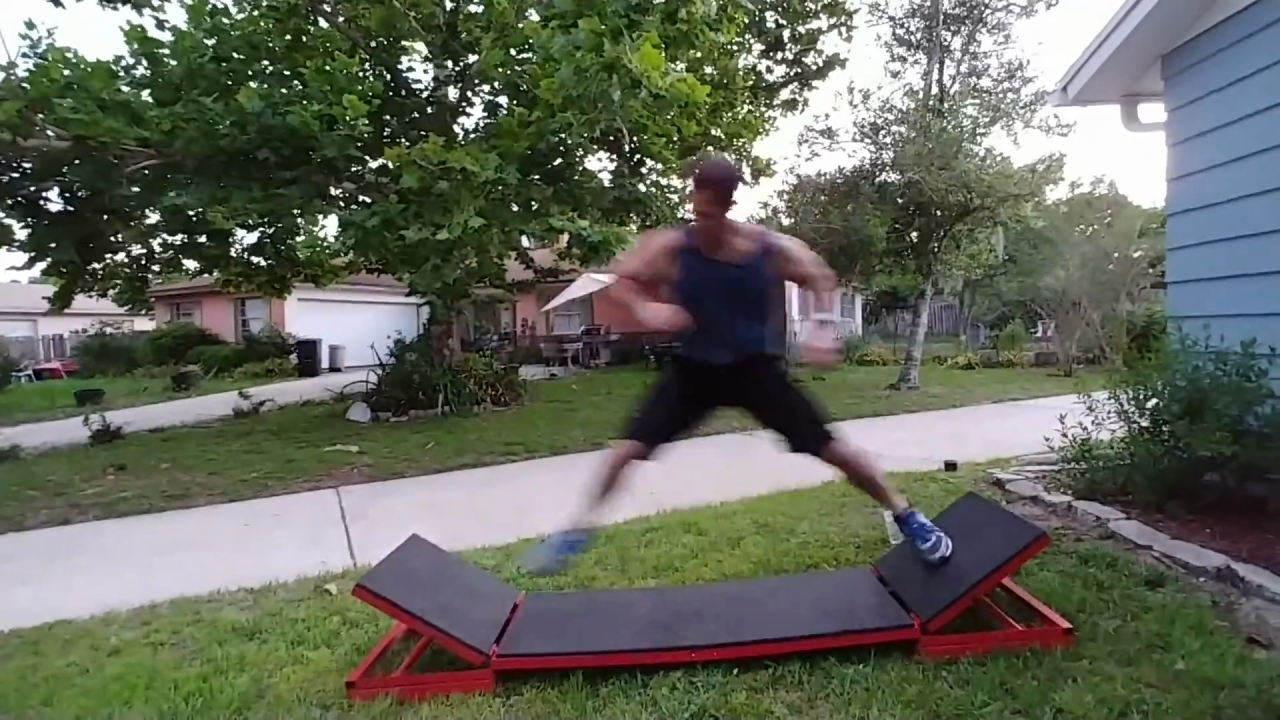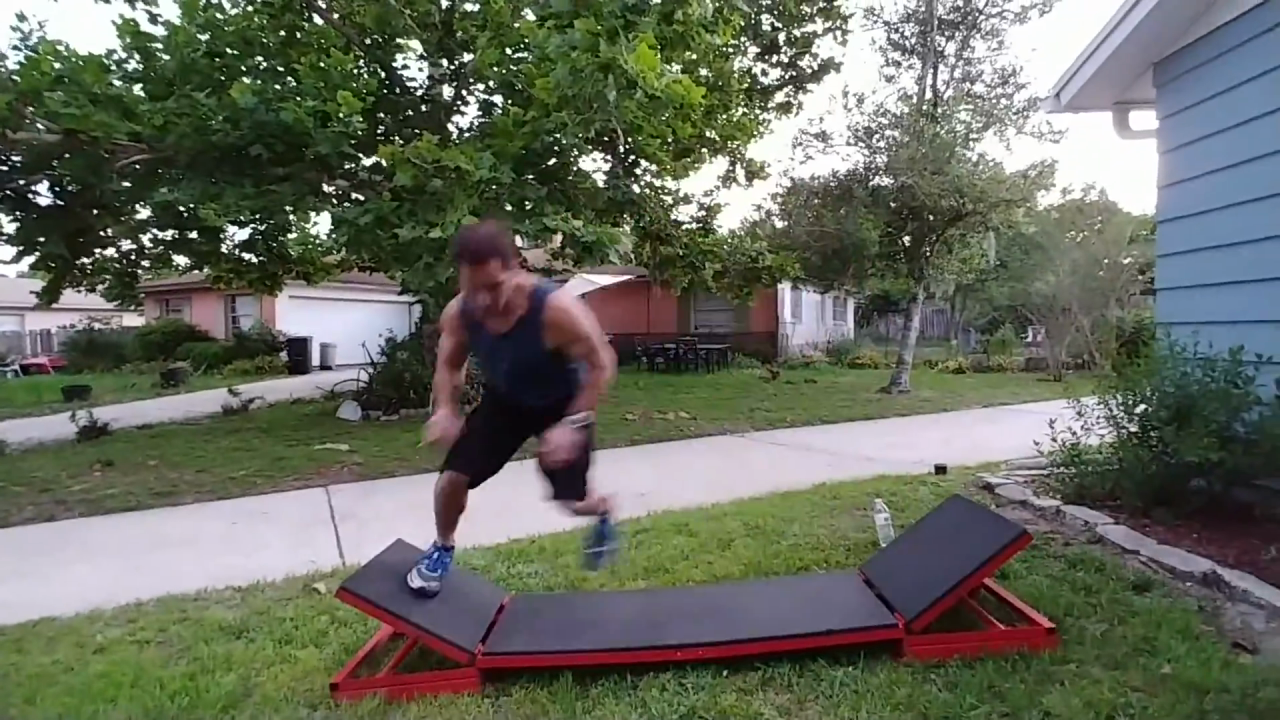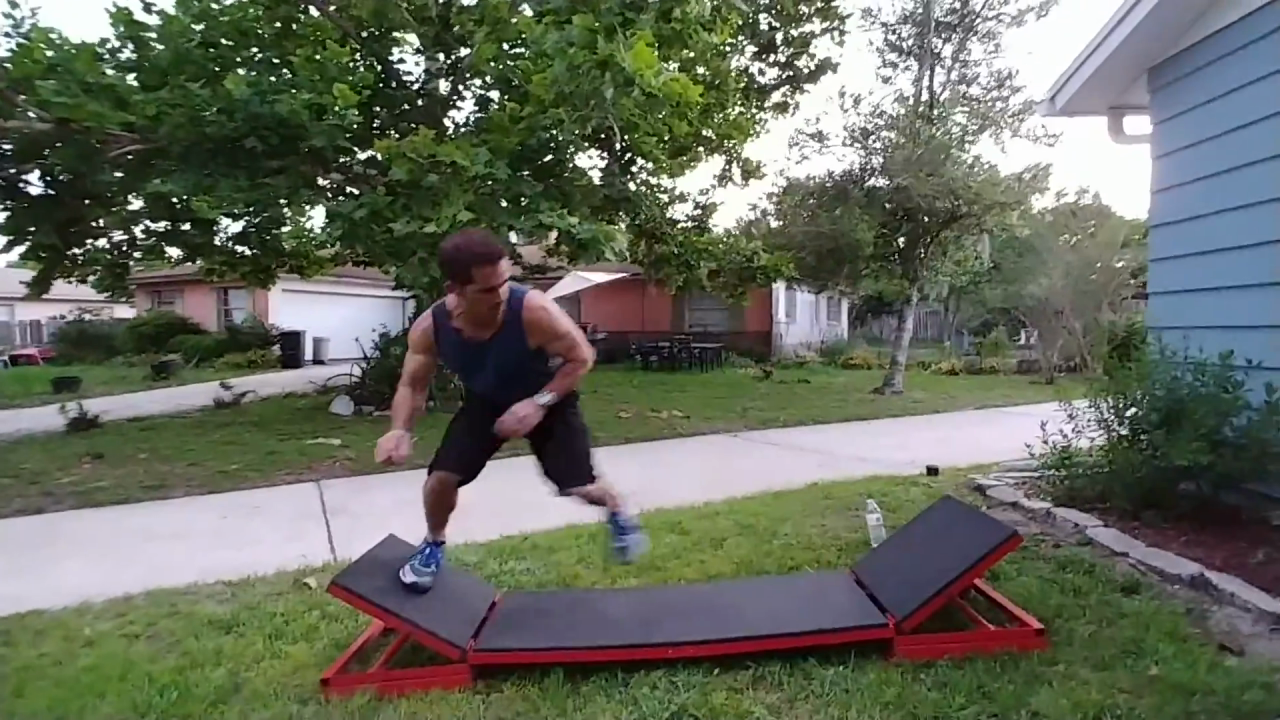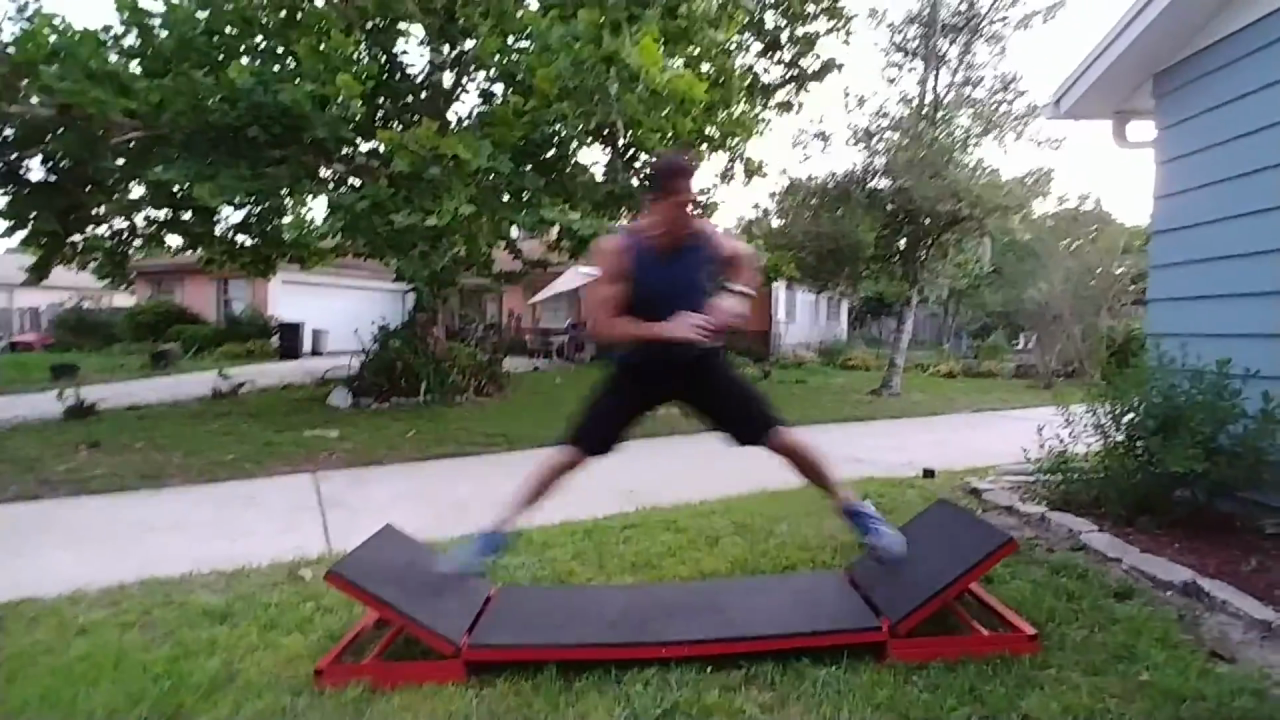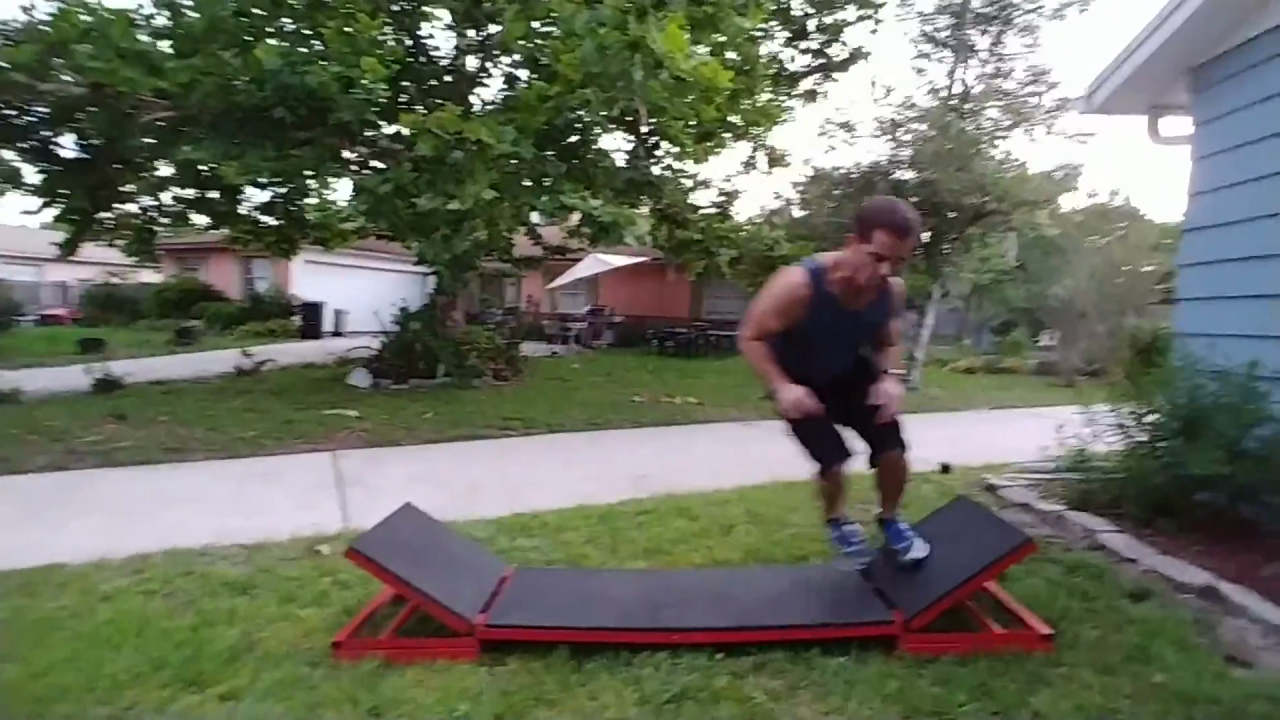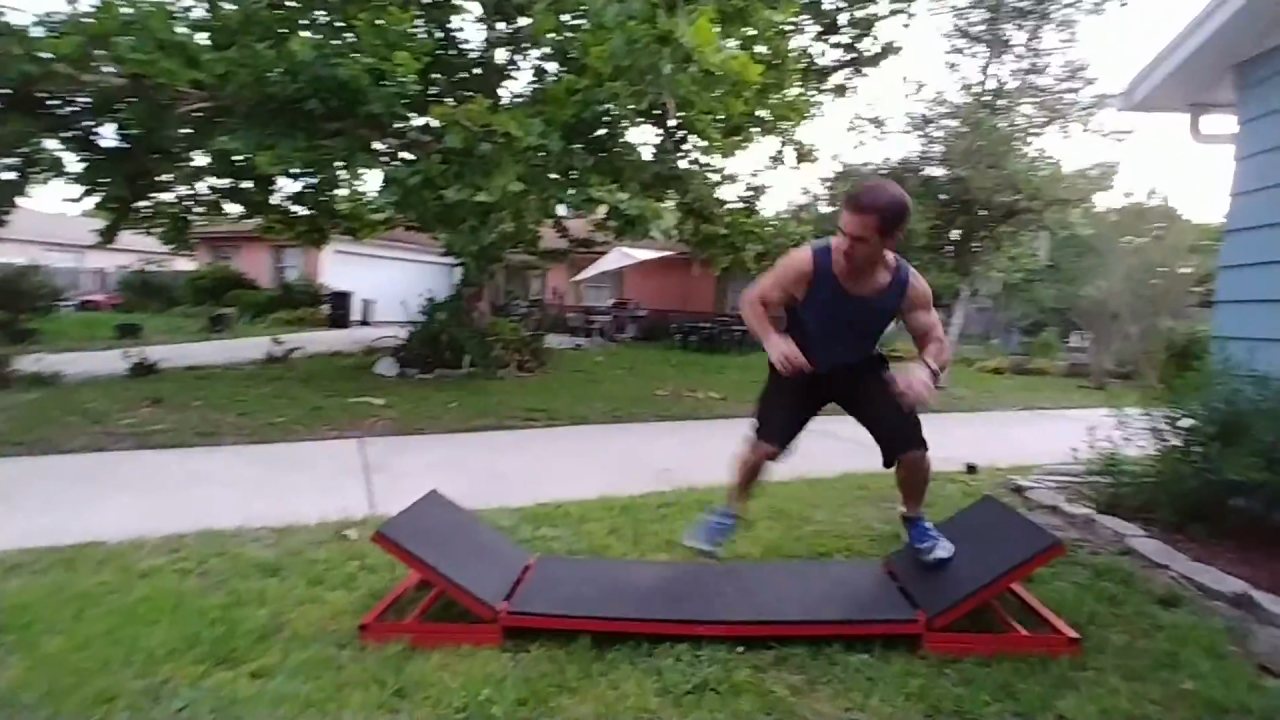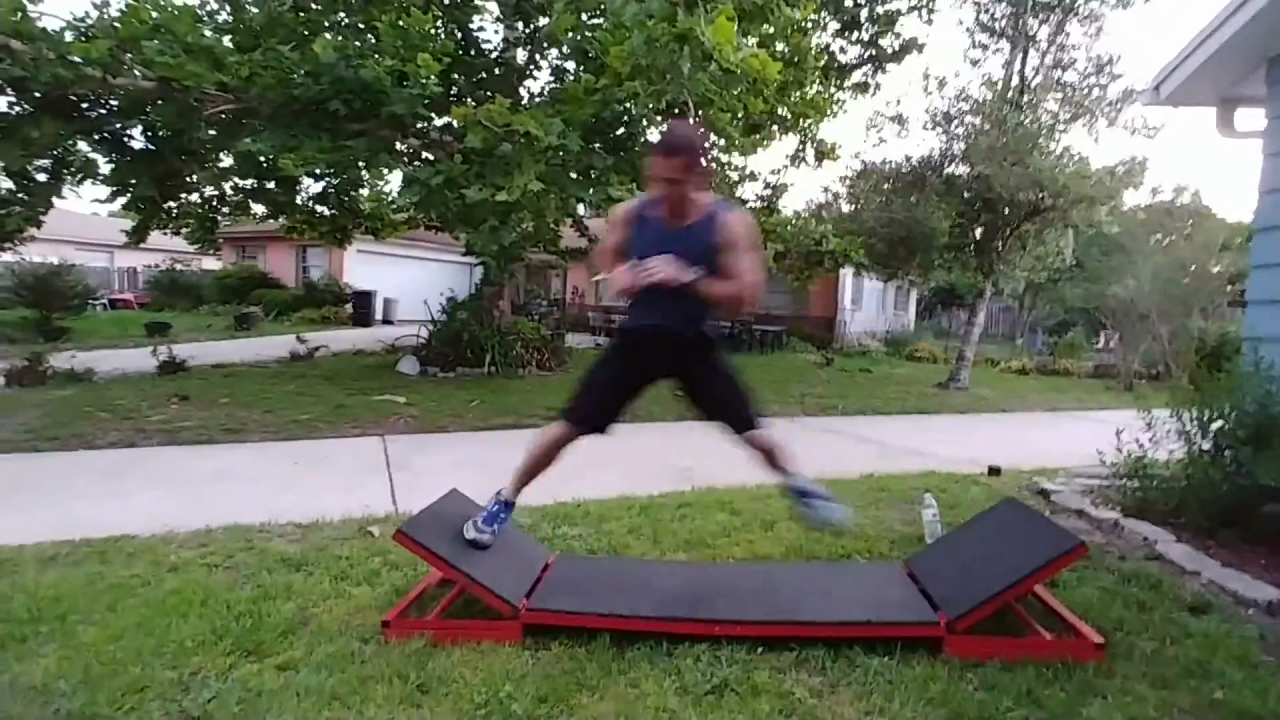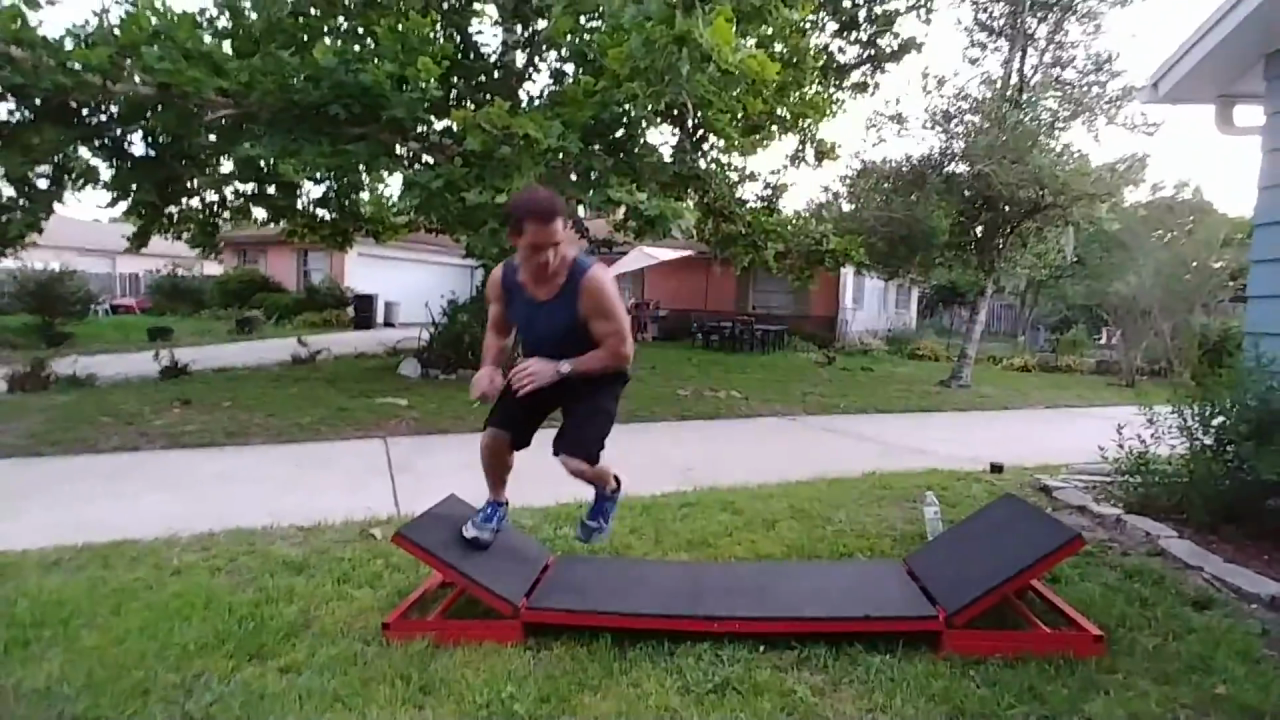
dt=0.3s
person 1, frame 1
left shoulder: (773, 249)
right shoulder: (669, 246)
left elbow: (821, 279)
right elbow: (621, 278)
right wrist: (645, 308)
left hip: (755, 368)
right hip: (693, 368)
left knee: (829, 446)
right knee: (631, 445)
left ankle: (904, 516)
right ankle: (580, 529)
person 1, frame 2
left shoulder: (556, 308)
right shoulder: (458, 313)
left elbow: (602, 365)
right elbow: (449, 362)
left wrist: (574, 424)
right wrist: (445, 409)
left hip: (561, 403)
right hip: (504, 402)
left knee: (571, 501)
right knee: (453, 478)
left ankle: (601, 511)
right ankle: (442, 548)
person 1, frame 3
left shoulder: (533, 309)
right shoulder: (430, 327)
left elbow: (582, 358)
right elbow: (411, 385)
left wrist: (539, 402)
right wrist: (399, 430)
left hip: (547, 400)
right hip: (485, 405)
left knee: (580, 488)
right knee: (442, 477)
left ankle: (618, 512)
right ankle: (433, 545)
person 1, frame 4
left shoulder: (706, 237)
right shoulder: (617, 249)
left elbow: (748, 259)
right elbow: (600, 325)
left wrist: (738, 296)
right wrist: (665, 329)
left hip: (697, 361)
right hip: (641, 366)
left knee: (776, 436)
right knee: (575, 450)
left ankle: (850, 507)
right ankle: (502, 529)
person 1, frame 5
left shoulder: (891, 293)
right shoulder: (798, 284)
left elbow: (886, 342)
right elbow: (751, 336)
left wrist: (889, 378)
right wrist: (781, 386)
left hip: (850, 377)
right hip: (796, 384)
left knee: (893, 451)
right knee: (835, 461)
left ankle: (891, 522)
right ankle: (836, 521)
person 1, frame 6
left shoulder: (909, 285)
right shoulder: (808, 262)
left elbow: (936, 340)
right elbow: (752, 301)
left wrist: (926, 369)
right wrist: (772, 339)
left hip: (862, 370)
right hip: (800, 365)
left knee: (912, 450)
right knee: (767, 444)
left ankle: (914, 520)
right ankle: (730, 510)
person 1, frame 7
left shoulder: (730, 223)
right shoulder: (630, 214)
left elbow: (746, 298)
right elbow: (605, 257)
left wrist: (689, 277)
right wrist: (617, 274)
left hip: (693, 343)
right hip: (638, 338)
left knee: (748, 430)
right knee: (569, 426)
left ankle: (798, 485)
right ankle: (506, 500)
person 1, frame 8
left shoulder: (592, 280)
right shoulder: (502, 279)
left elbow: (621, 354)
right elbow: (499, 329)
left wrist: (559, 369)
right wrist: (489, 367)
left hip: (594, 376)
right hip: (538, 370)
left knee: (575, 461)
right knee: (495, 435)
left ankle: (607, 485)
right ankle: (497, 502)
